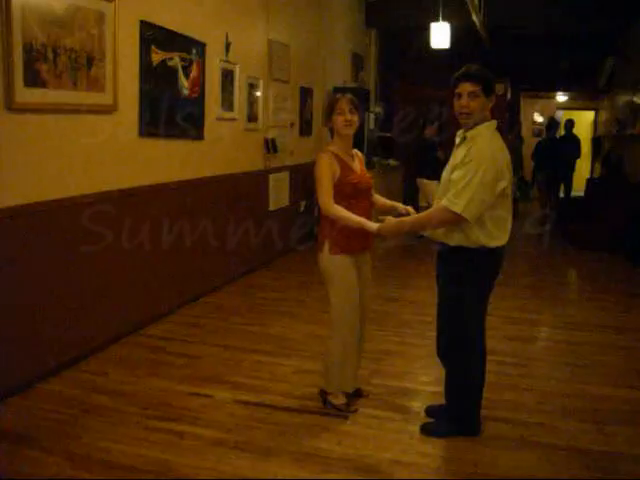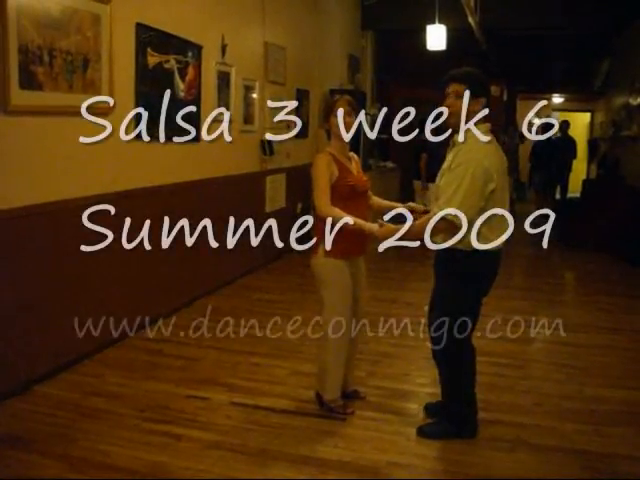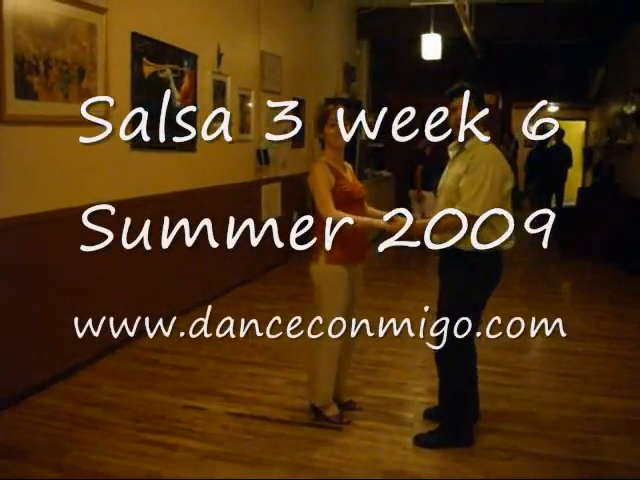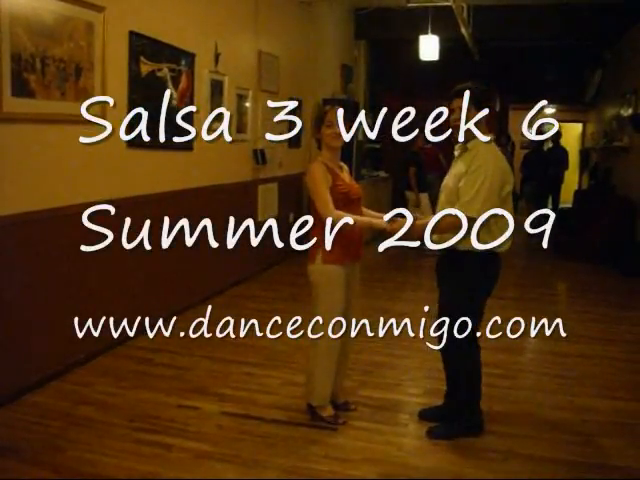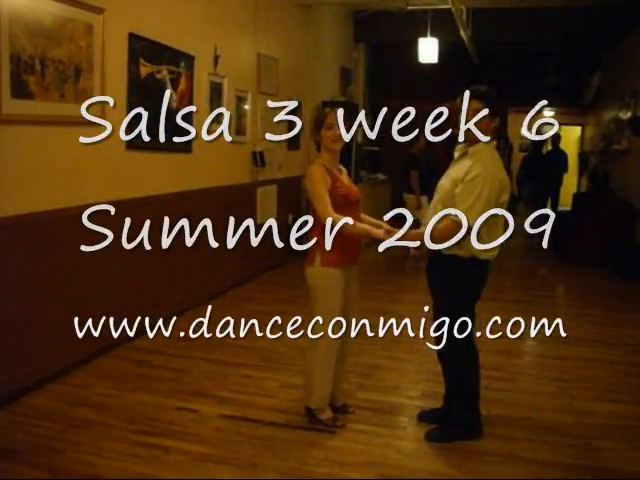
dt=0.7s
person 1, frame 1
left shoulder: (486, 150)
right shoulder: (469, 141)
left elbow: (454, 213)
left wrist: (401, 226)
right wrist: (414, 217)
left hip: (471, 257)
right hip: (459, 253)
left knee: (460, 338)
right knee: (454, 336)
left ankle: (463, 418)
right ankle: (458, 404)
person 1, frame 2
left shoulder: (473, 154)
right shoulder: (473, 145)
left elbow: (448, 220)
left wrist: (398, 233)
right wrist: (422, 214)
left hip: (467, 260)
right hip: (464, 255)
left knee: (449, 338)
right knee: (447, 333)
left ankle: (459, 419)
right ankle: (457, 402)
person 1, frame 3
left shoulder: (486, 158)
right shoulder: (458, 152)
left elbow: (467, 217)
left wrist: (417, 228)
right wrist: (422, 223)
left hip: (475, 259)
right hip: (457, 256)
left knee: (452, 340)
right knee: (454, 337)
left ankle: (457, 427)
right ankle: (461, 406)
person 1, frame 4
left shoulder: (487, 159)
right shoulder: (465, 153)
left elbow: (462, 219)
left wrist: (416, 227)
right wrist: (424, 217)
left hip: (473, 261)
right hip: (457, 256)
left knee: (459, 339)
right knee: (452, 337)
left ankle: (467, 417)
right ankle: (455, 404)
person 1, frame 5
left shoulder: (485, 168)
right shoulder: (464, 154)
left elbow: (458, 226)
left wrist: (410, 237)
right wrist: (421, 238)
left hip: (462, 265)
right hip: (448, 260)
left knee: (457, 343)
right knee: (447, 340)
left ankle: (467, 421)
right ankle: (454, 407)
person 2, frame 1
left shoulder: (358, 156)
right shoulder: (327, 159)
left elbow: (370, 197)
right elbow: (328, 206)
left wrist: (396, 207)
right wrist: (369, 224)
left hip: (360, 248)
right hip: (336, 248)
left knee: (358, 317)
right knee: (345, 318)
left ankle: (347, 381)
right ankle: (332, 388)
person 2, frame 2
left shoulder: (354, 159)
right shoulder: (324, 160)
left elbow: (367, 200)
right elbow: (324, 209)
left wrist: (400, 207)
right wrist: (368, 227)
left hip: (354, 251)
right hip: (331, 252)
left knee: (353, 319)
right knee: (337, 322)
left ankle: (343, 383)
right ankle: (328, 392)
person 2, frame 3
left shoulder: (348, 168)
right shoulder: (321, 169)
right elbow: (330, 214)
left wrist: (392, 217)
right wrist: (379, 224)
left hip: (351, 258)
right hip: (330, 258)
left knee: (346, 328)
right knee: (330, 328)
left ankle: (338, 392)
right ankle: (321, 401)
person 2, frame 4
left shoulder: (344, 168)
right shoulder: (317, 169)
right elbow: (330, 214)
left wrist: (386, 217)
right wrist: (376, 224)
left hip: (348, 257)
right hip: (327, 258)
left knee: (342, 328)
right knee: (326, 329)
left ankle: (335, 392)
right ankle: (318, 400)
person 2, frame 5
left shoulder: (342, 170)
right shoulder: (317, 172)
right elbow: (328, 217)
left wrist: (381, 224)
right wrist: (371, 232)
left hip: (347, 260)
right hip: (326, 261)
left knee: (342, 330)
right knee: (325, 332)
left ankle: (334, 395)
right ankle: (316, 403)
